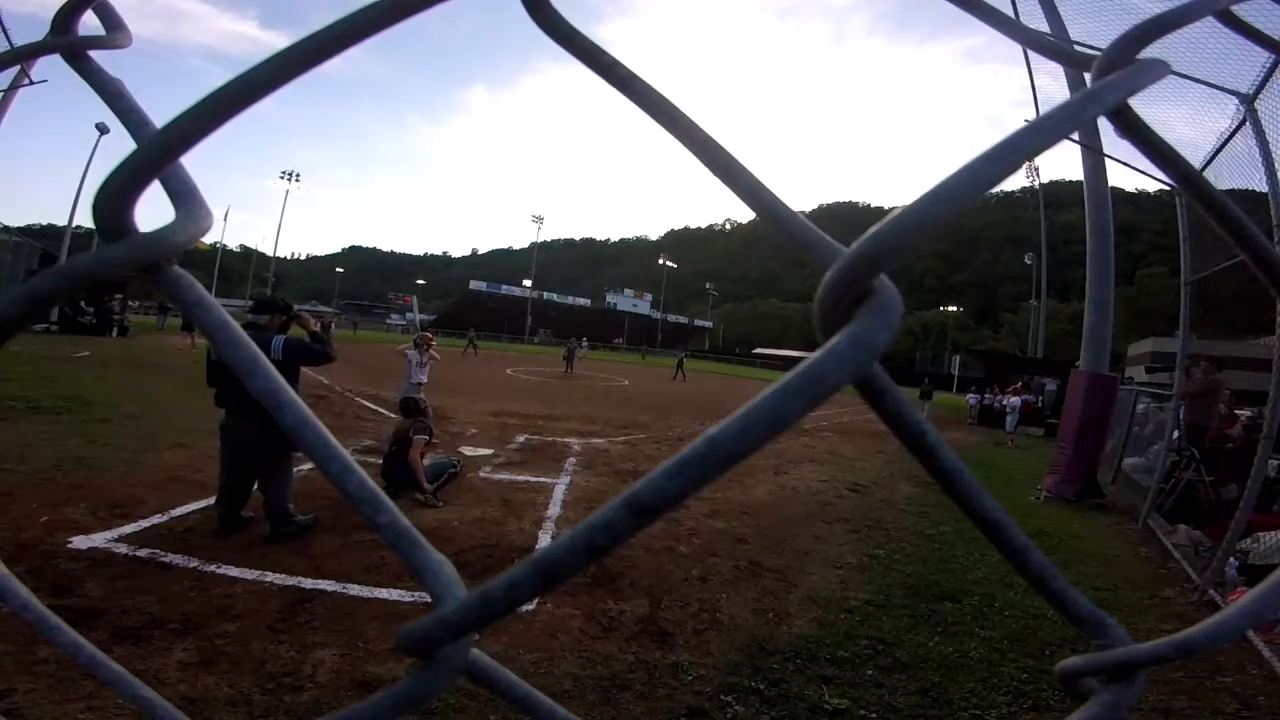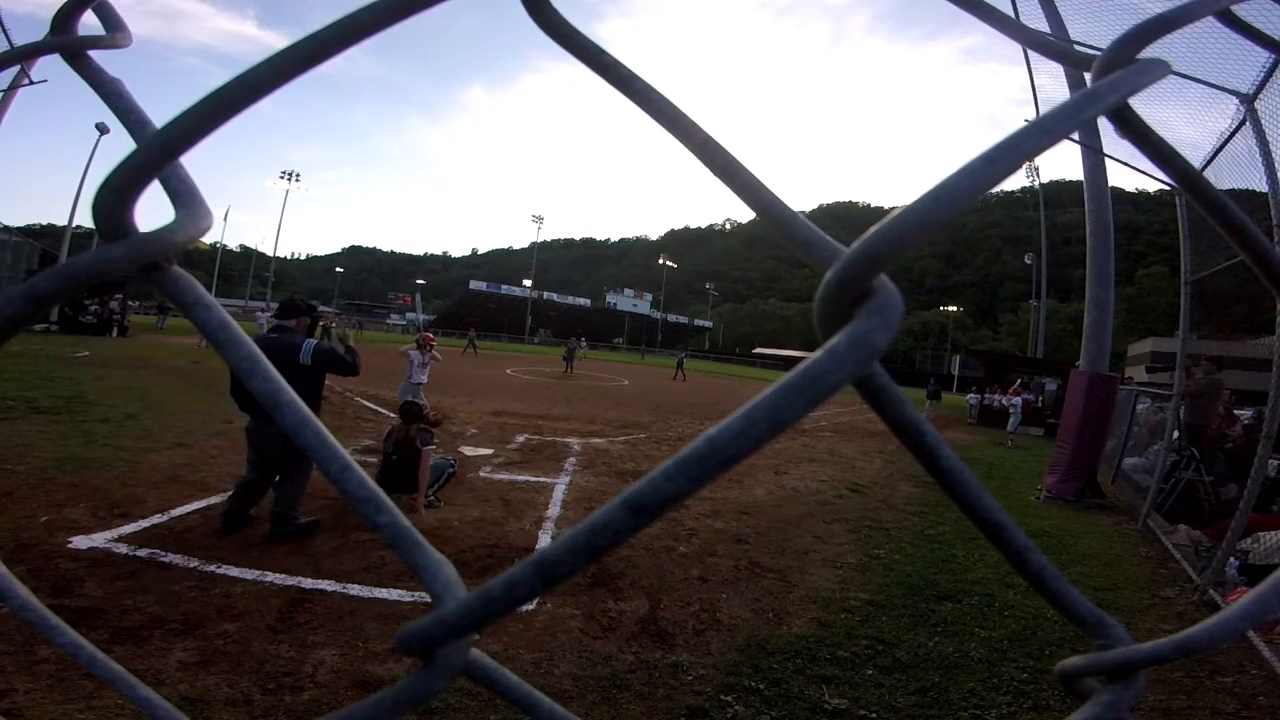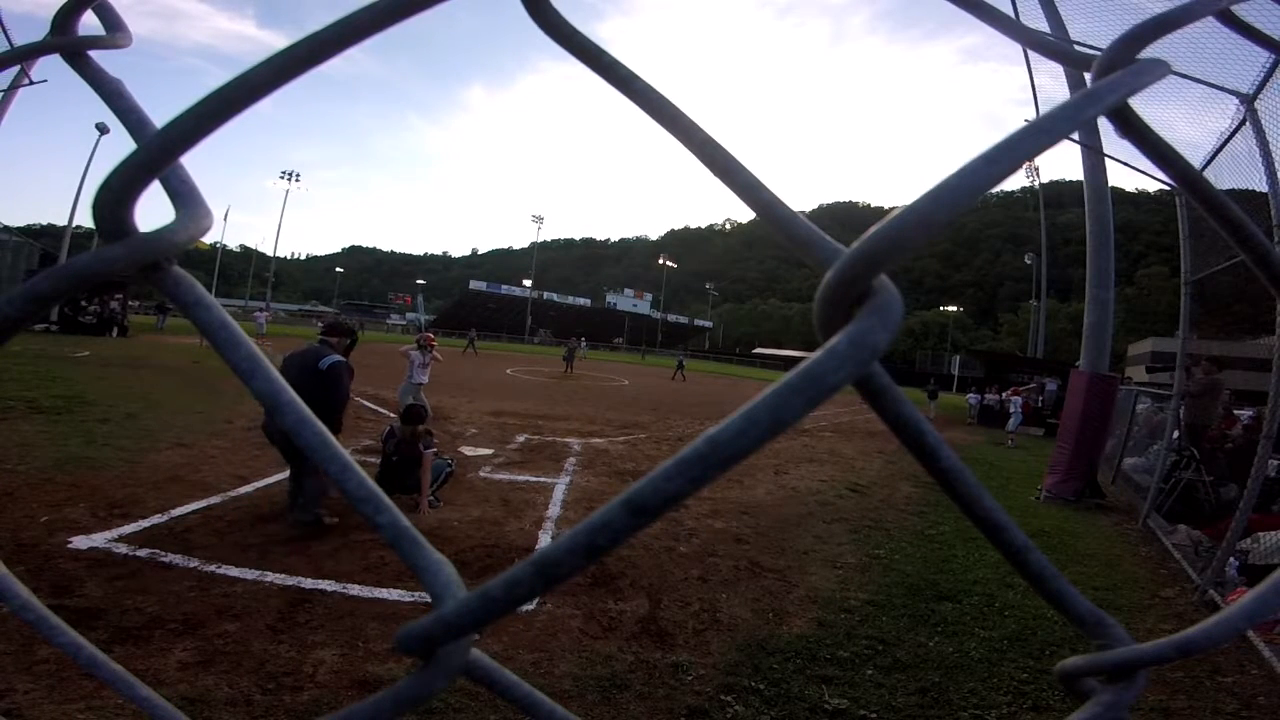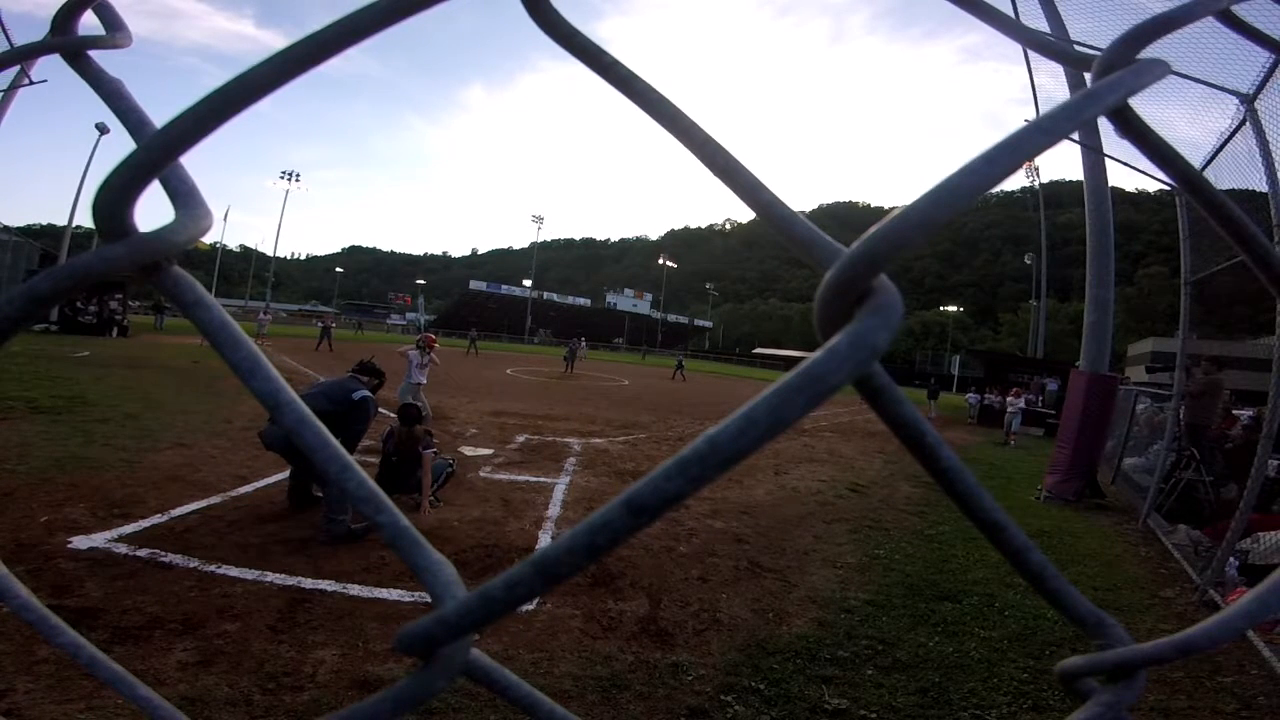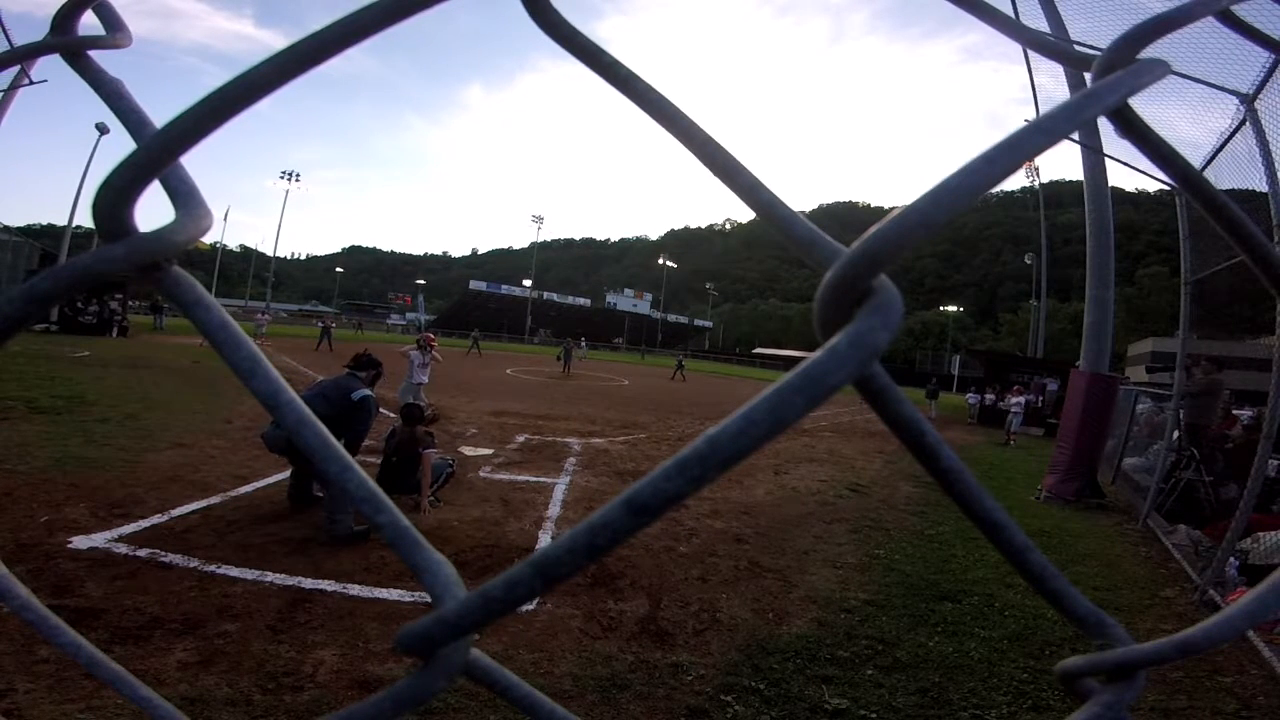
dt=1s
person 1, frame 1
right shoulder: (281, 345)
left elbow: (213, 380)
right elbow: (325, 354)
right wrist: (311, 329)
left hip: (234, 422)
right hip: (270, 427)
left knee: (234, 475)
right knee: (276, 478)
left ankle: (228, 519)
right ankle: (283, 523)
person 1, frame 2
right shoulder: (309, 348)
left elbow: (237, 388)
right elbow: (349, 367)
right wrist: (348, 345)
left hip: (259, 425)
left knee: (257, 473)
right knee: (293, 476)
left ankle: (232, 516)
right ankle: (283, 523)
person 1, frame 3
left shoulder: (295, 355)
right shoulder: (337, 363)
right elbow: (337, 402)
right wrist: (334, 429)
left hip: (273, 420)
left knee: (299, 461)
right knee: (320, 468)
left ankle: (299, 499)
right ankle: (307, 512)
person 1, frame 4
left shoulder: (328, 384)
right shoulder: (365, 399)
right elbow: (351, 439)
left hip: (273, 430)
left knee: (305, 459)
left ankle: (300, 497)
right ankle: (338, 529)
person 1, frame 5
left shoulder: (326, 382)
right shoulder: (365, 398)
right elbow: (355, 439)
left hip: (275, 432)
left knee: (309, 459)
left ankle: (300, 497)
right ankle: (340, 531)
